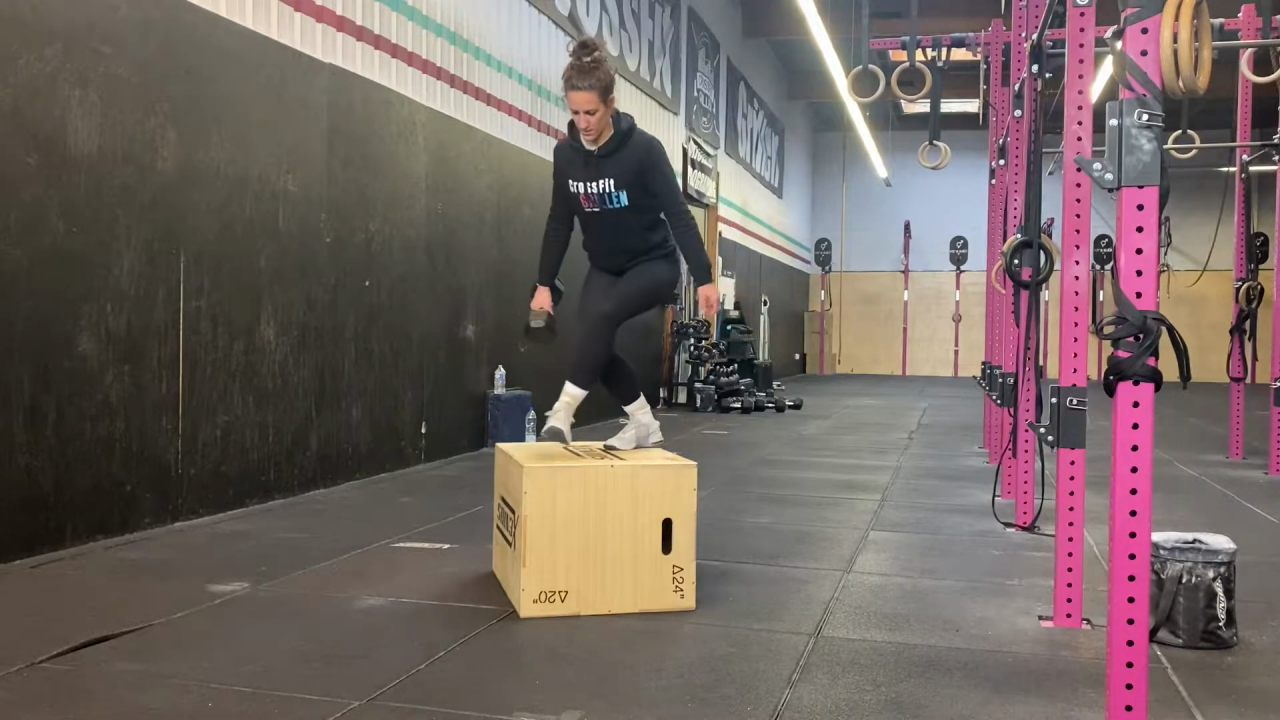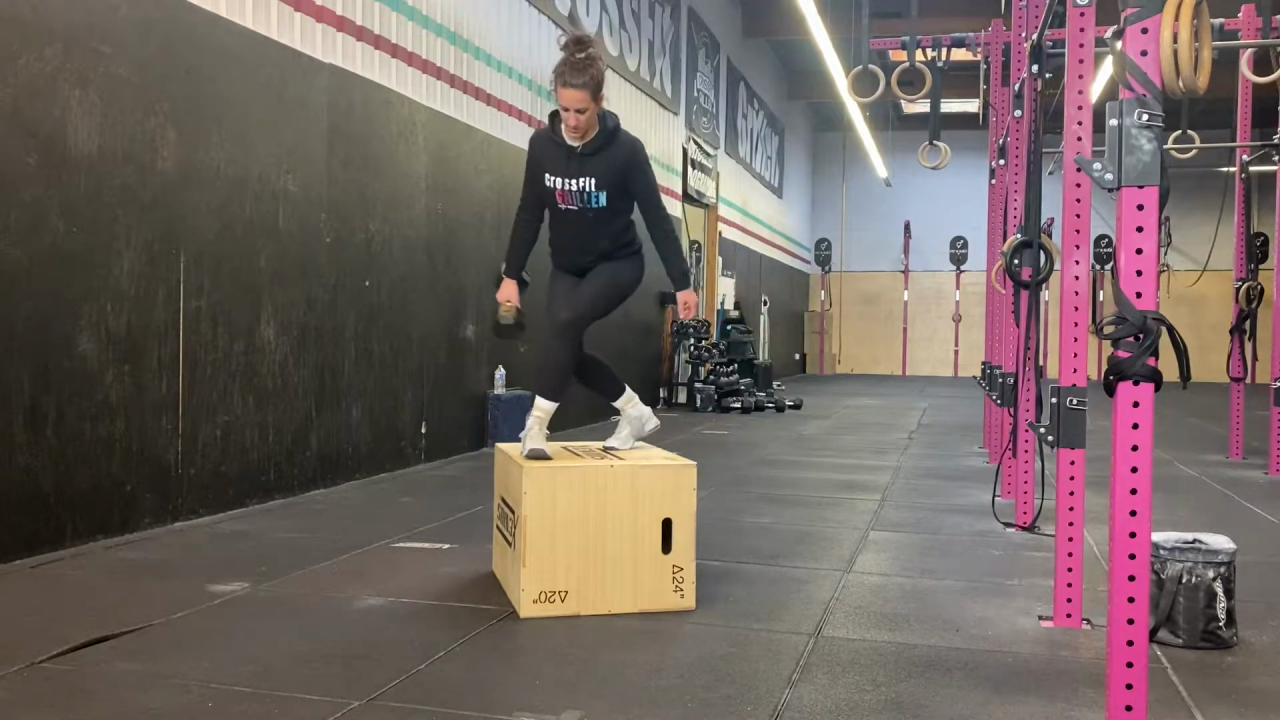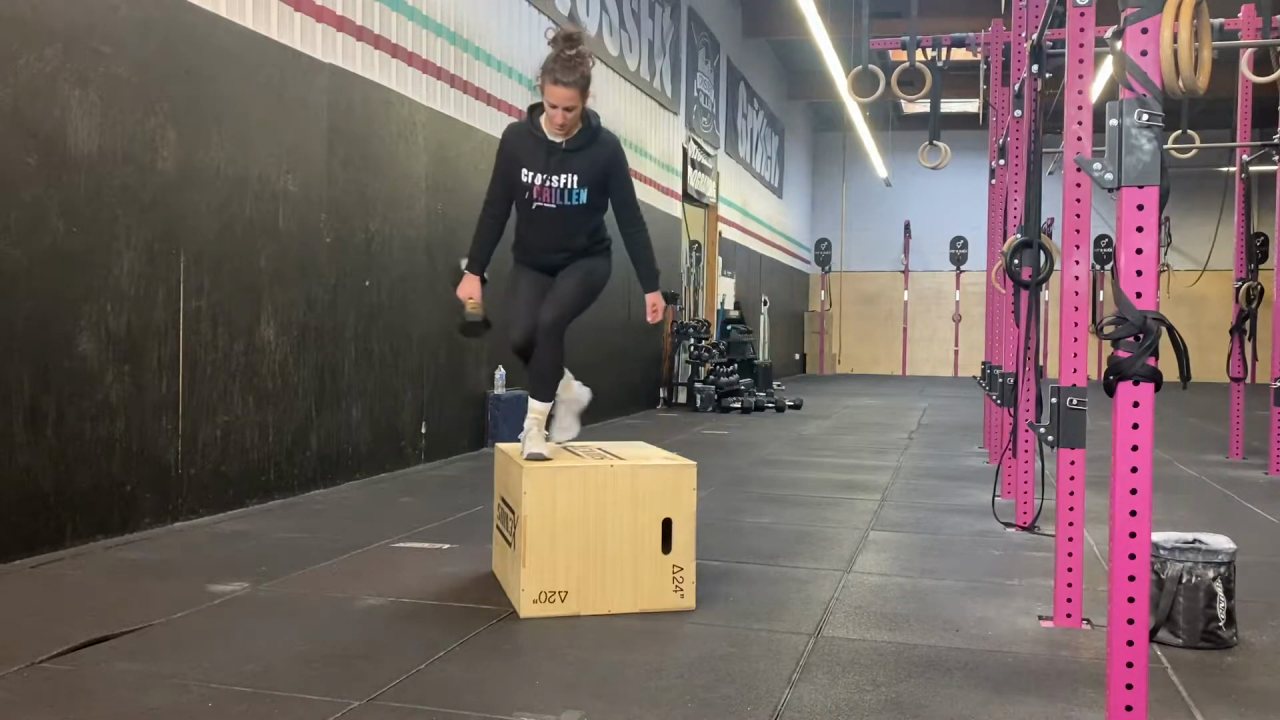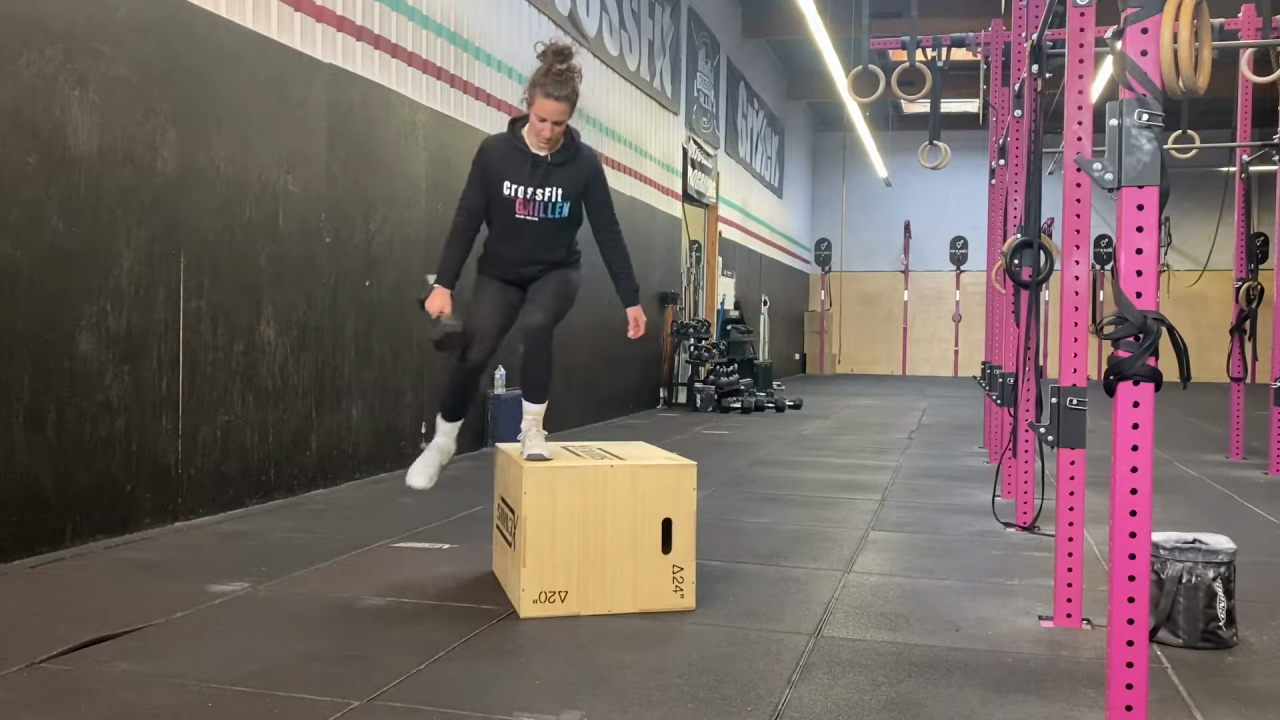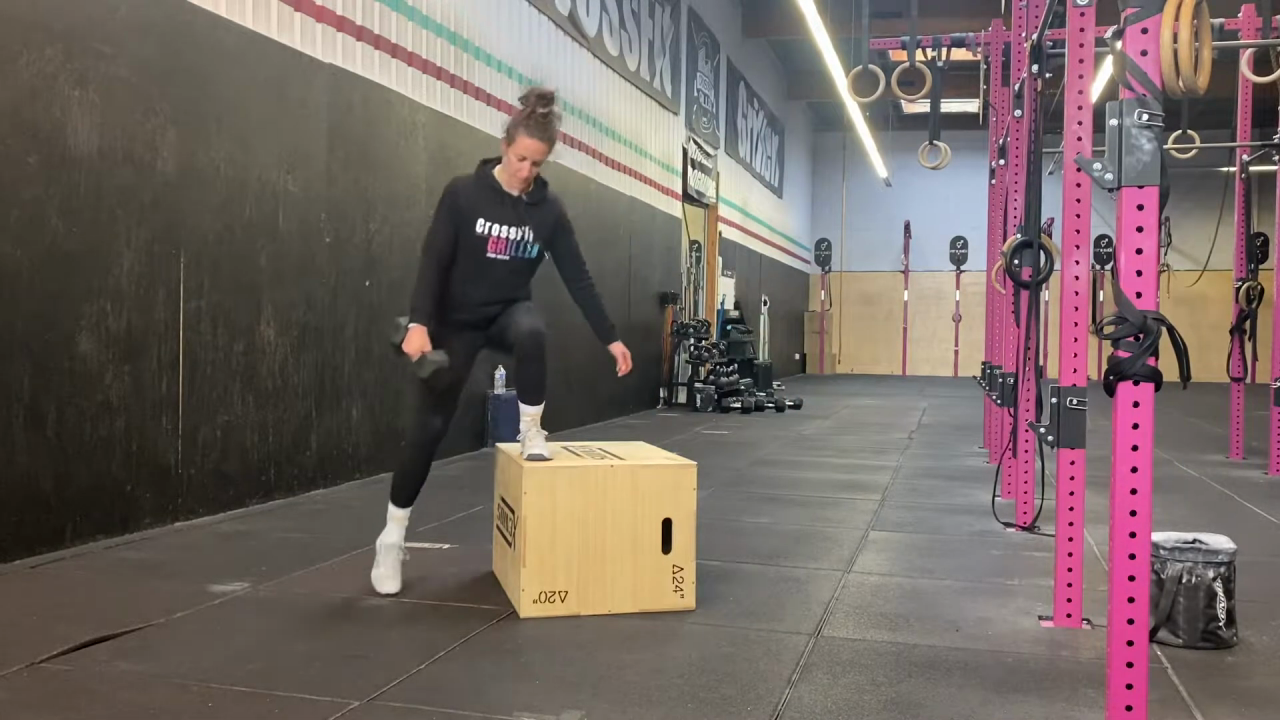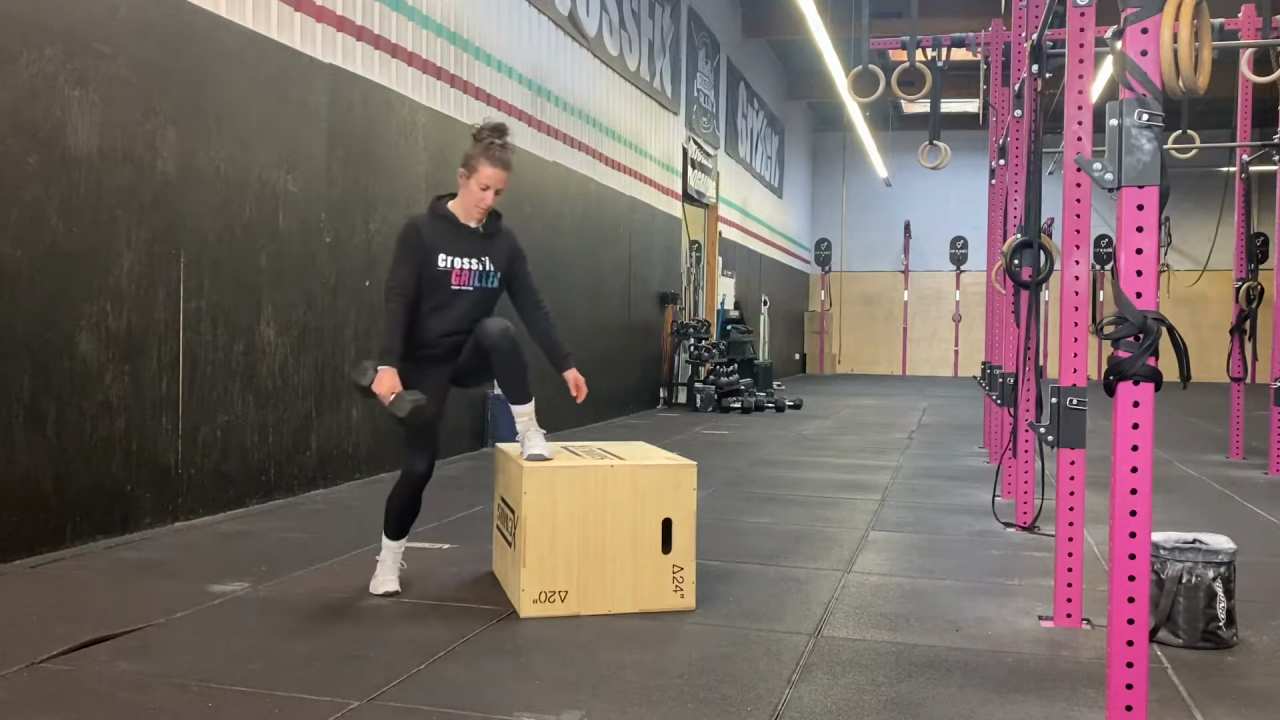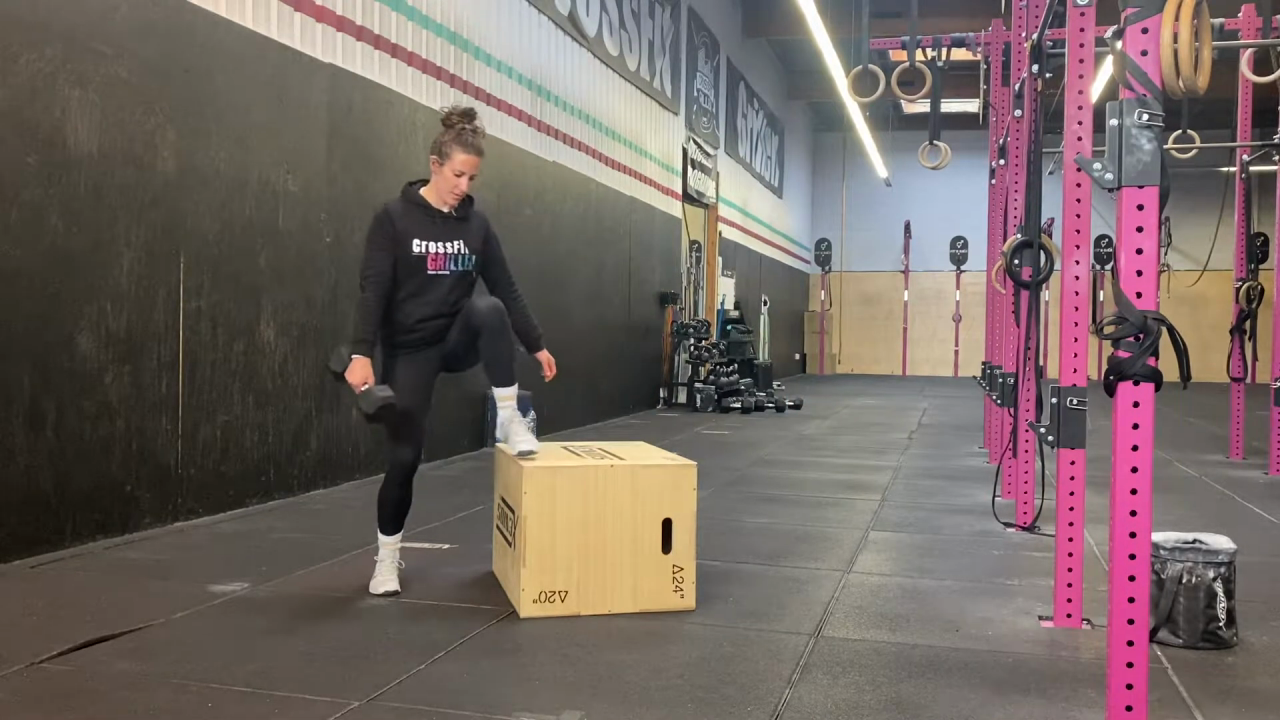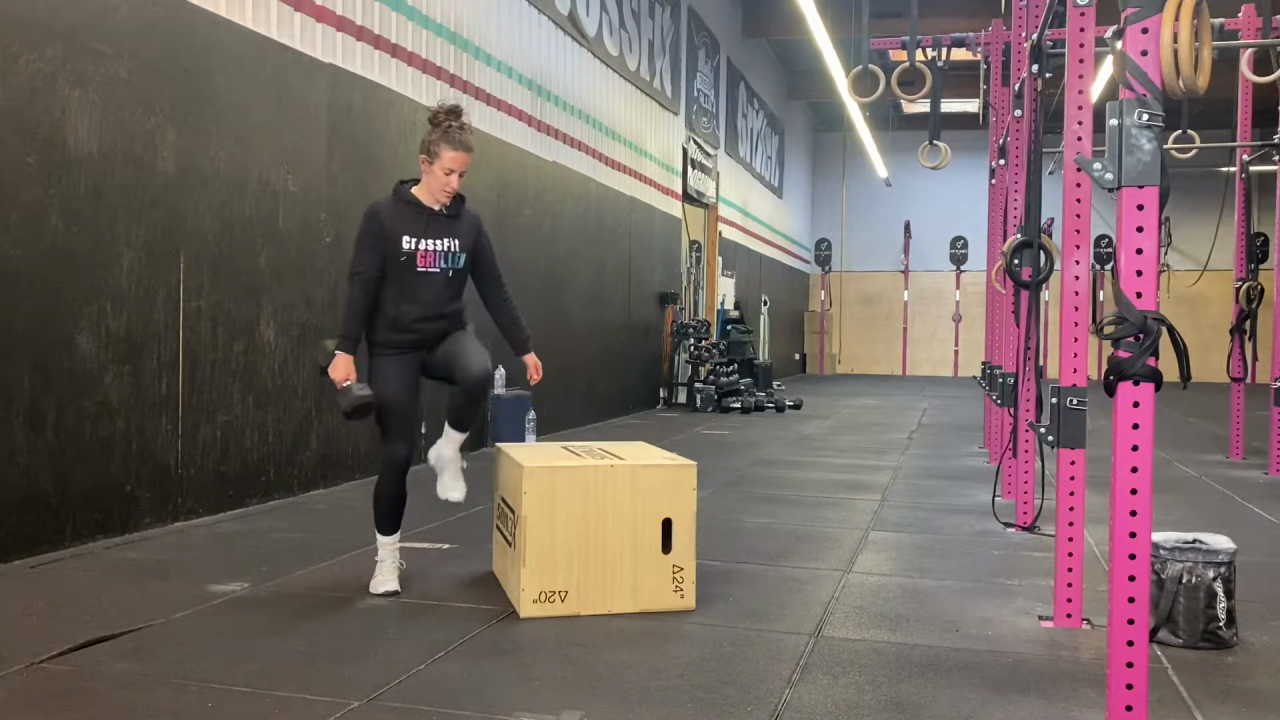
dt=0.2s
person 1, frame 1
left shoulder: (642, 148)
right shoulder: (566, 153)
left elbow: (678, 213)
right elbow: (559, 221)
left wrist: (704, 278)
right wrist: (544, 283)
left hip: (654, 263)
right hip: (605, 267)
left knee: (602, 315)
right knee: (593, 338)
left ankle: (564, 411)
right ankle: (643, 423)
person 1, frame 2
left shoulder: (625, 149)
right shoulder: (542, 145)
left elbow: (656, 216)
right elbow: (529, 214)
left wrist: (682, 281)
right wrist: (511, 275)
left hip: (618, 262)
right hip: (568, 266)
left knee: (565, 322)
right knee: (567, 347)
left ankle: (537, 427)
right ankle: (637, 413)
person 1, frame 3
left shoulder: (604, 147)
right shoulder: (517, 138)
left elbow: (629, 218)
right elbow: (496, 207)
left wrist: (651, 285)
right wrist: (473, 271)
left hip: (586, 259)
right hip: (532, 262)
left knee: (550, 323)
right knee: (521, 337)
left ankle: (535, 426)
right ankle: (569, 391)
person 1, frame 4
left shoulder: (583, 163)
right shoulder: (495, 152)
left elbow: (608, 234)
right elbow: (467, 221)
left wrist: (631, 299)
right wrist: (444, 284)
left hip: (555, 273)
right hip: (499, 276)
left knee: (534, 329)
right knee: (473, 356)
left ankle: (532, 431)
right ankle: (443, 439)
person 1, frame 5
left shoulder: (548, 209)
right shoulder: (463, 193)
left elbow: (578, 278)
right elbow: (433, 261)
left wrist: (610, 337)
right wrist: (419, 323)
left hip: (508, 313)
right hip: (457, 321)
left knee: (531, 328)
right knee: (431, 424)
left ankle: (531, 429)
right ankle: (392, 537)
person 1, frame 6
left shoulder: (503, 240)
right shoulder: (421, 230)
left elbow: (532, 308)
right elbow: (397, 301)
left wrist: (566, 365)
right wrist: (387, 366)
left hip: (473, 353)
right hip: (423, 360)
left knee: (500, 330)
right knee: (418, 466)
left ankle: (528, 432)
right ankle: (389, 558)
person 1, frame 7
left shoulder: (477, 223)
right shoulder: (393, 217)
left elbow: (505, 289)
right elbow: (373, 289)
left wrist: (537, 345)
right wrist: (361, 354)
left hip: (457, 340)
right hip: (409, 348)
left knee: (488, 310)
right knee: (405, 456)
left ankle: (509, 419)
right ankle: (387, 557)
person 1, frame 8
left shoulder: (468, 222)
right shoulder: (383, 216)
left elbow: (494, 290)
right elbow: (361, 287)
left wrist: (524, 347)
right wrist: (345, 351)
left hip: (446, 339)
right hip: (393, 348)
left knee: (478, 372)
right knee: (396, 454)
left ankle: (449, 450)
right ankle: (387, 558)
